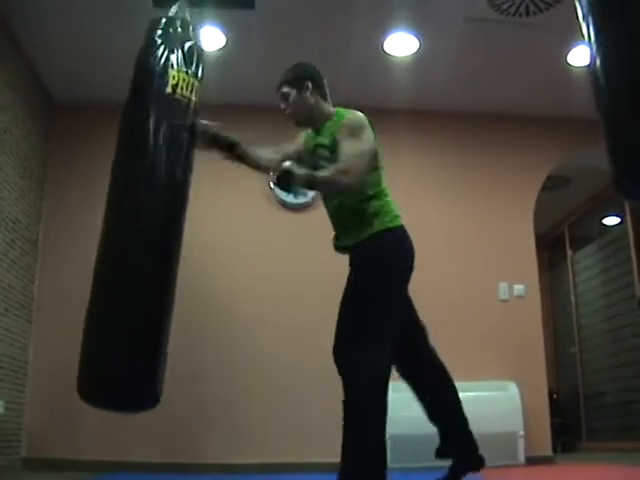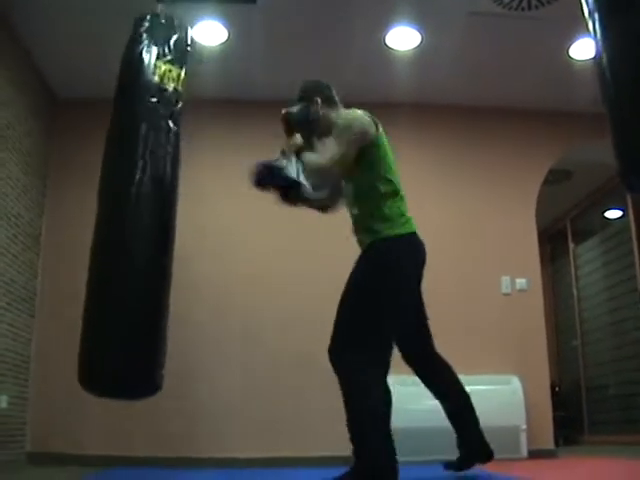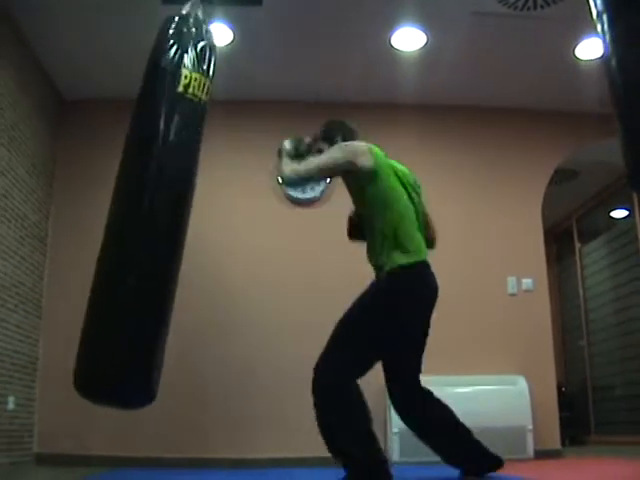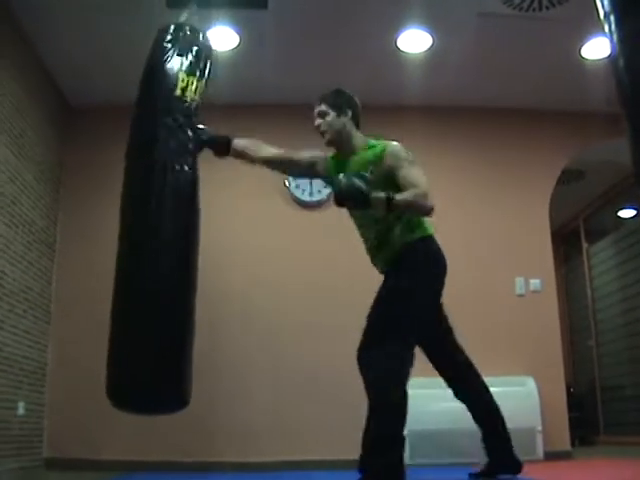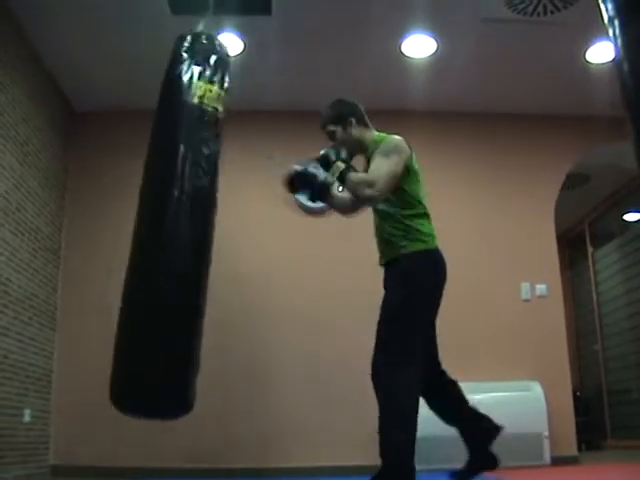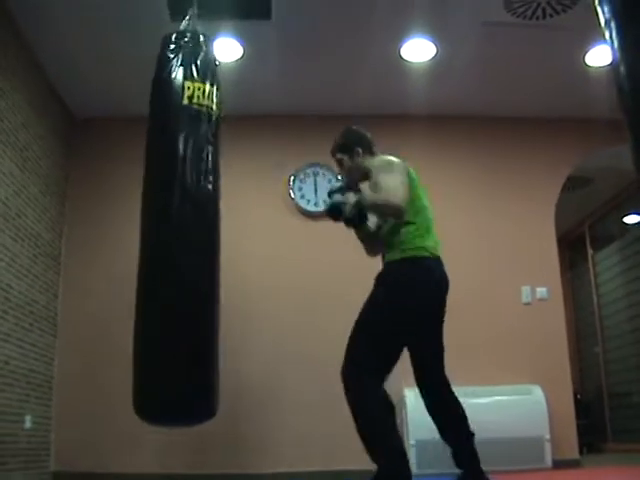
dt=0.2s
person 1, frame 1
left shoulder: (351, 122)
right shoulder: (313, 140)
left elbow: (350, 178)
right elbow: (270, 161)
left wrist: (301, 176)
right wrist: (224, 142)
left hip: (380, 247)
right hip: (377, 249)
left knee: (355, 356)
right knee: (412, 352)
person 1, frame 2
left shoulder: (354, 120)
right shoulder: (352, 150)
left elbow: (321, 169)
left wrist: (300, 147)
left hip: (389, 251)
right hip: (396, 252)
left knee: (350, 353)
right knee: (420, 353)
right ankle: (473, 444)
person 1, frame 3
left shoulder: (354, 152)
right shoulder: (400, 172)
left elbow: (291, 174)
right elbow: (430, 237)
left wrist: (288, 152)
left hip: (399, 281)
right hip: (418, 281)
left knee: (332, 373)
right knee: (404, 388)
person 1, frame 4
left shoulder: (389, 152)
right shoulder: (329, 162)
left elbow: (425, 202)
right elbow: (273, 156)
left wrist: (378, 199)
right wrist: (223, 143)
left hip: (420, 260)
right hip: (401, 267)
left knee: (379, 357)
right knee: (449, 360)
person 1, frame 5
left shoulder: (392, 146)
right shoulder: (368, 159)
left elbow: (371, 190)
right elbow: (350, 205)
left wrist: (340, 170)
right wrist: (323, 189)
left hip: (416, 265)
right hip: (407, 268)
left knee: (391, 367)
right knee: (421, 365)
right ankle: (479, 440)
person 1, frame 6
left shoulder: (386, 165)
right shoulder: (385, 178)
left elbow: (394, 203)
right elbow: (374, 246)
left wrist: (356, 200)
right wrist: (353, 215)
left hip: (409, 275)
right hip: (428, 276)
left knee: (359, 374)
right knee: (432, 379)
